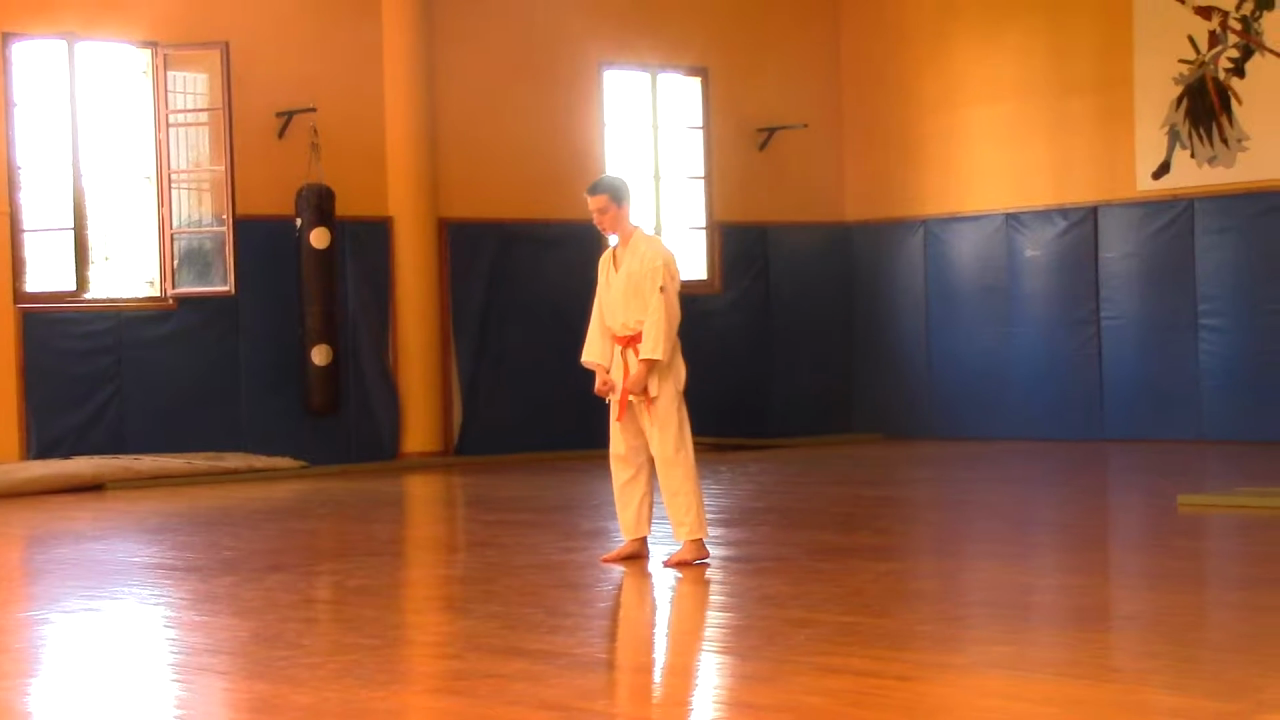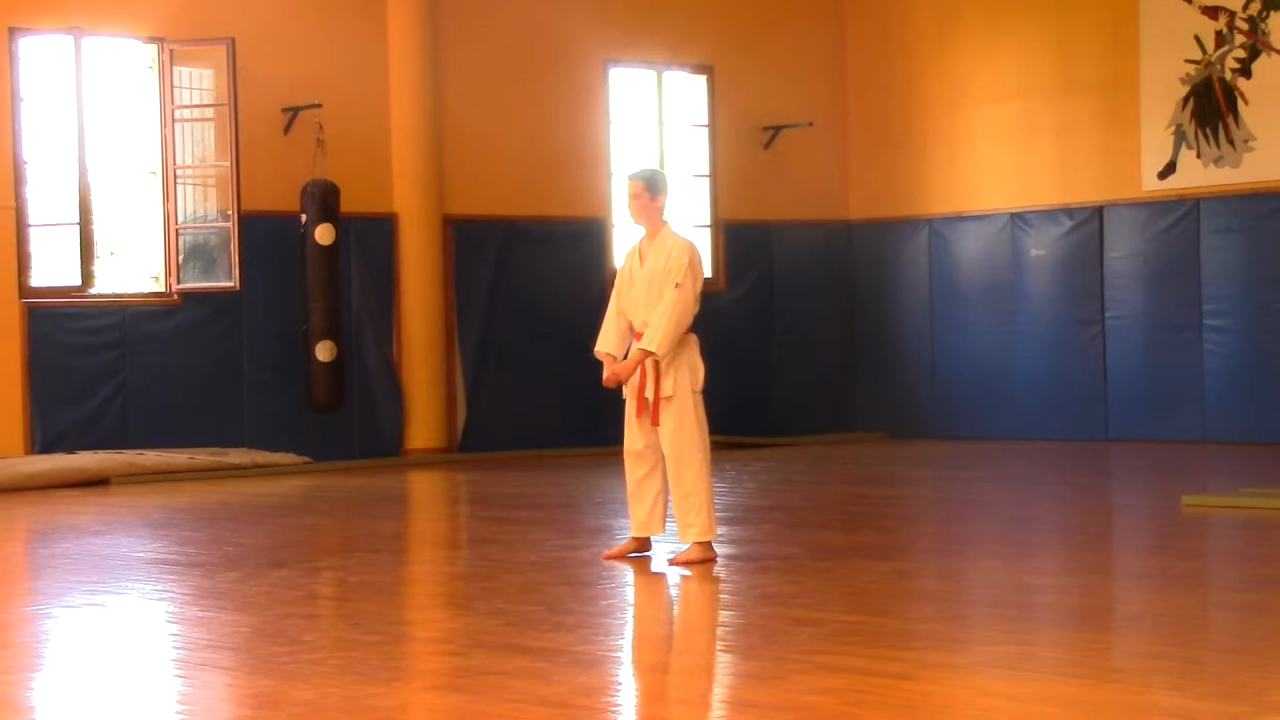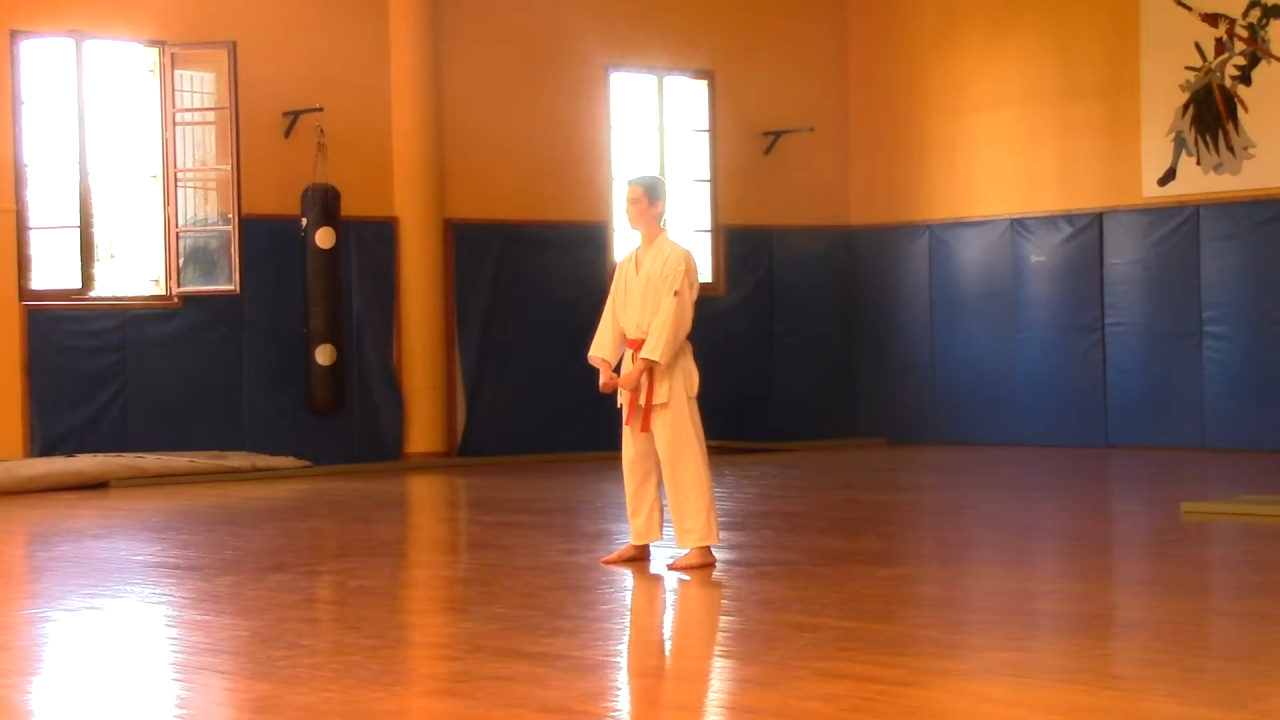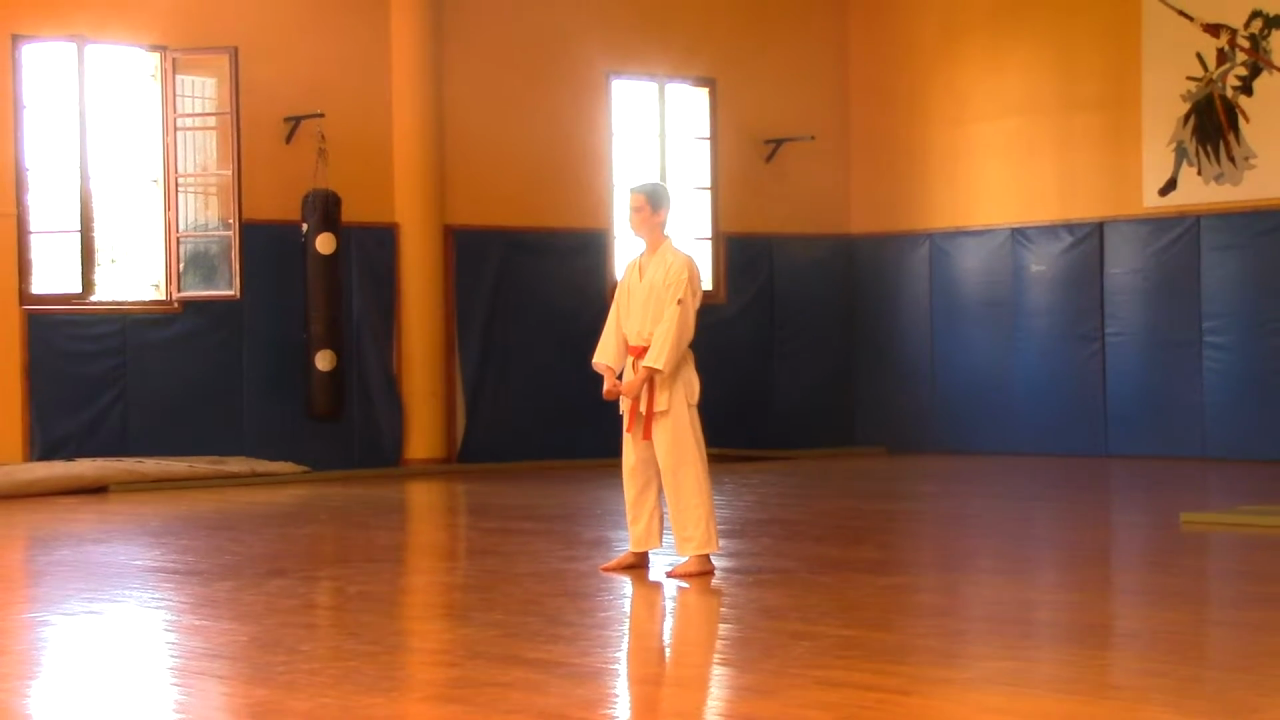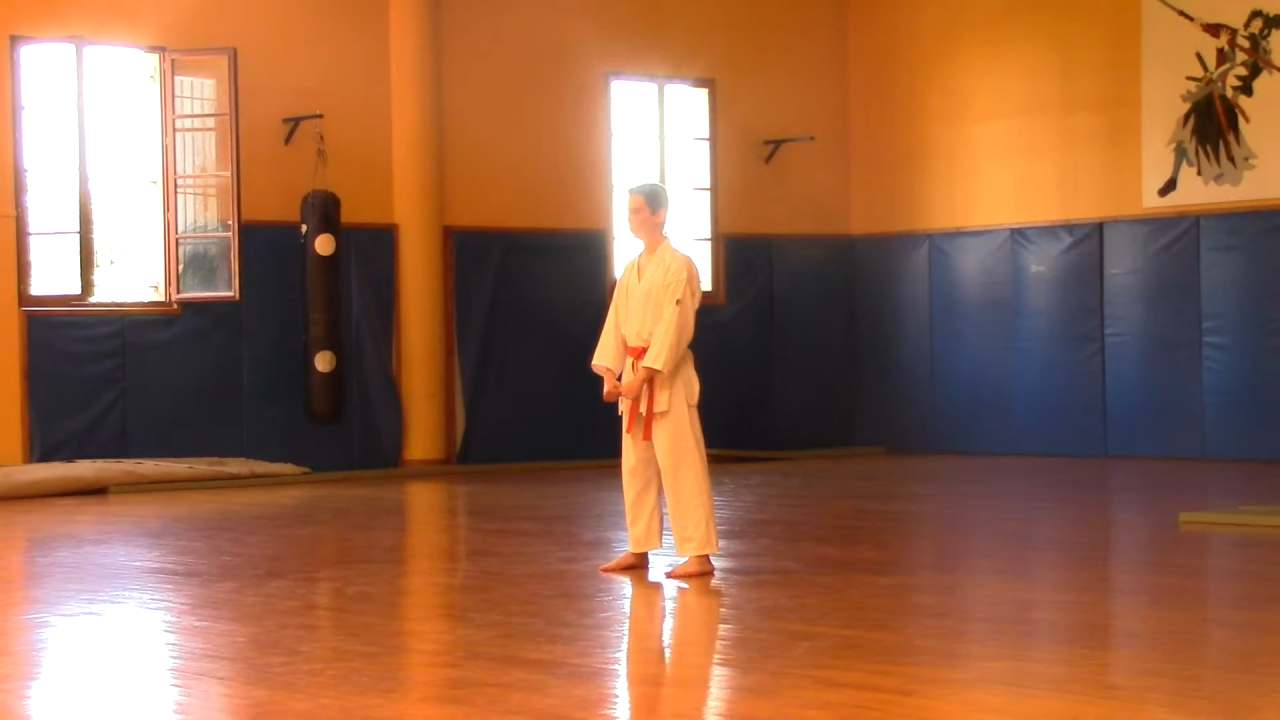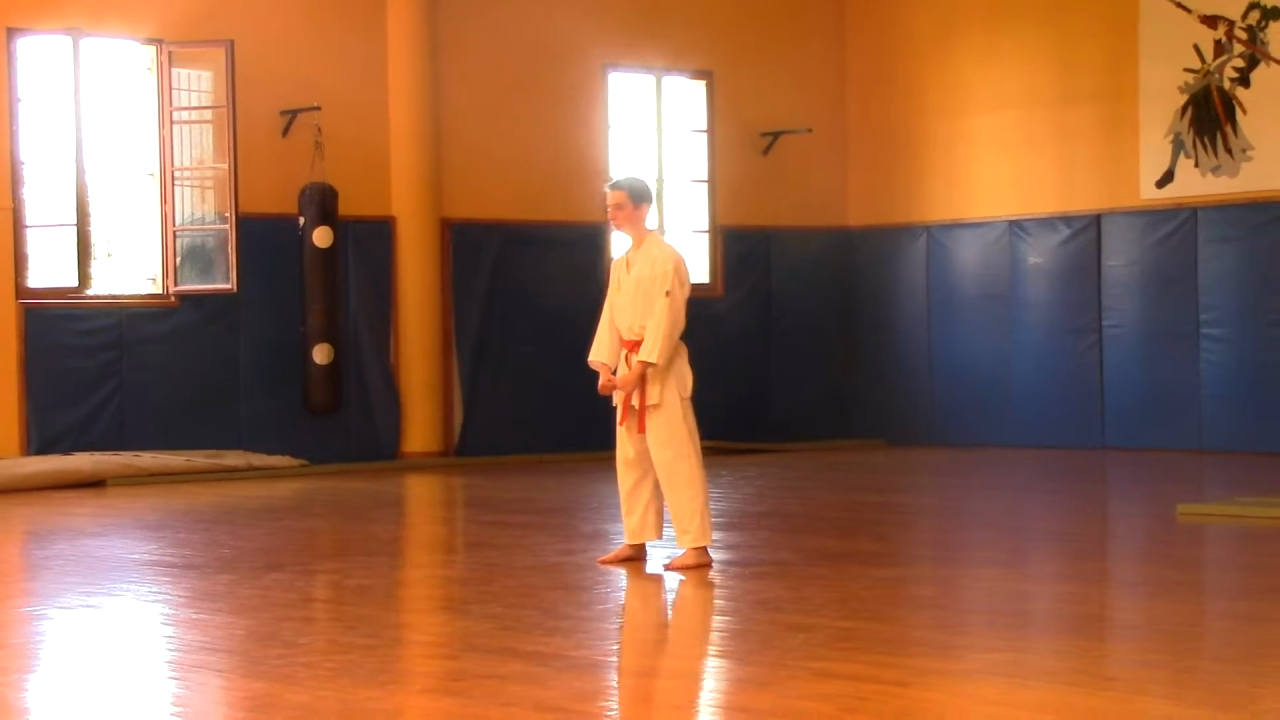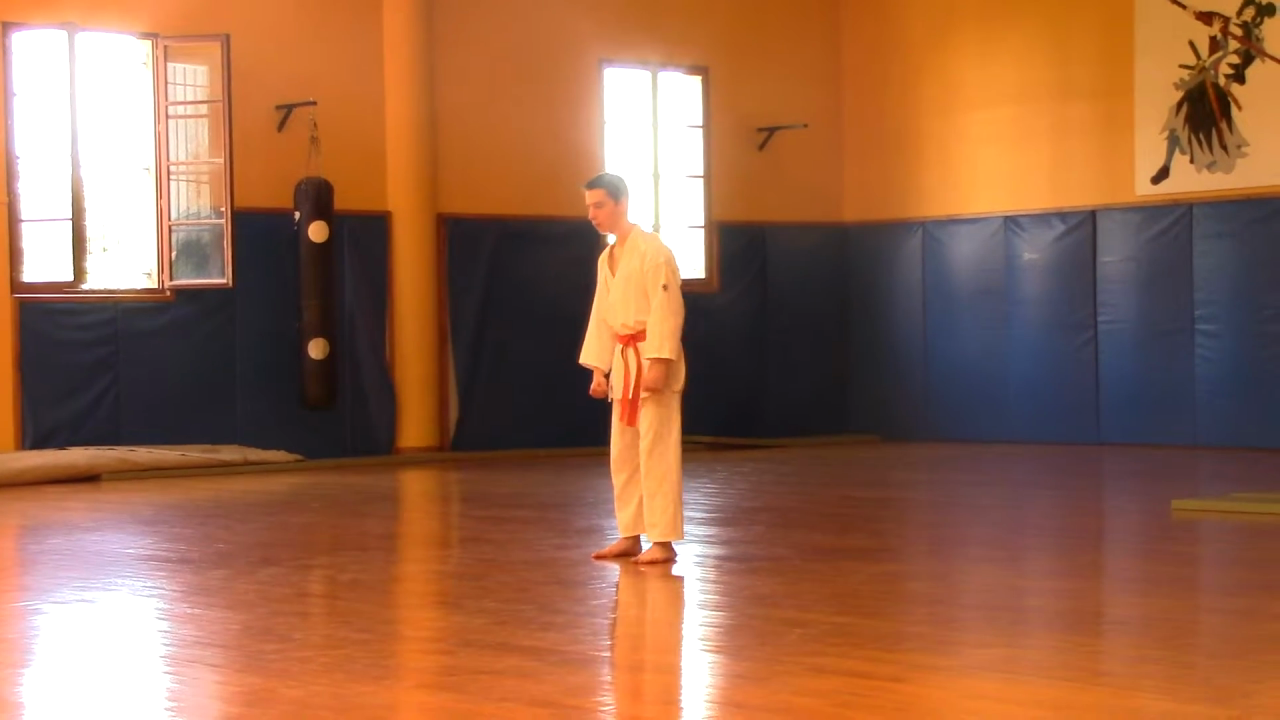
dt=0.5s
person 1, frame 1
left shoulder: (654, 253)
right shoulder: (607, 260)
left elbow: (663, 316)
right elbow: (601, 317)
left wrist: (643, 368)
right wrist: (600, 368)
left hip: (656, 364)
right hip: (621, 363)
left knee: (670, 451)
right knee: (625, 454)
left ankle: (693, 540)
right ankle: (636, 538)
person 1, frame 2
left shoulder: (681, 250)
right shoulder: (633, 255)
left elbow: (673, 313)
right elbow: (619, 310)
left wrist: (634, 359)
right wrist: (611, 359)
left hip: (673, 360)
right hip: (640, 361)
left knee: (684, 452)
right knee: (639, 450)
left ankle: (701, 541)
right ankle: (641, 533)
person 1, frame 3
left shoulder: (676, 257)
right shoulder: (627, 263)
left elbow: (671, 320)
right elbow: (613, 316)
left wrist: (641, 367)
right wrist: (605, 365)
left hip: (667, 368)
right hip: (633, 367)
left knee: (682, 457)
right knee: (637, 458)
left ankle: (701, 545)
right ankle: (640, 540)
person 1, frame 4
left shoulder: (680, 265)
right shoulder: (633, 269)
left elbow: (675, 328)
right elbow: (617, 322)
left wrist: (644, 375)
right wrist: (610, 372)
left hip: (668, 376)
right hip: (634, 374)
left knee: (681, 465)
right knee: (636, 466)
left ankle: (700, 554)
right ankle: (639, 548)
person 1, frame 5
left shoulder: (679, 265)
right shoulder: (631, 269)
left elbow: (674, 328)
right elbow: (616, 323)
left wrist: (644, 375)
right wrist: (610, 372)
left hip: (667, 376)
right hip: (635, 374)
left knee: (681, 466)
right knee: (637, 466)
left ankle: (699, 554)
right ankle: (639, 548)
person 1, frame 6
left shoulder: (665, 258)
right shoulder: (621, 263)
left elbow: (666, 320)
right elbow: (611, 319)
left wrist: (640, 368)
right wrist: (605, 368)
left hip: (660, 369)
right hip: (629, 367)
left knee: (675, 458)
right knee: (631, 460)
left ankle: (696, 546)
right ankle: (636, 540)
person 1, frame 7
left shoulder: (653, 250)
right shoulder: (606, 258)
left elbow: (667, 311)
right elbow: (602, 317)
left wrist: (658, 365)
right wrist: (599, 369)
left hip: (653, 360)
right hip: (624, 360)
left knee: (656, 452)
right knee: (623, 454)
left ankle: (662, 541)
right ankle: (630, 535)
